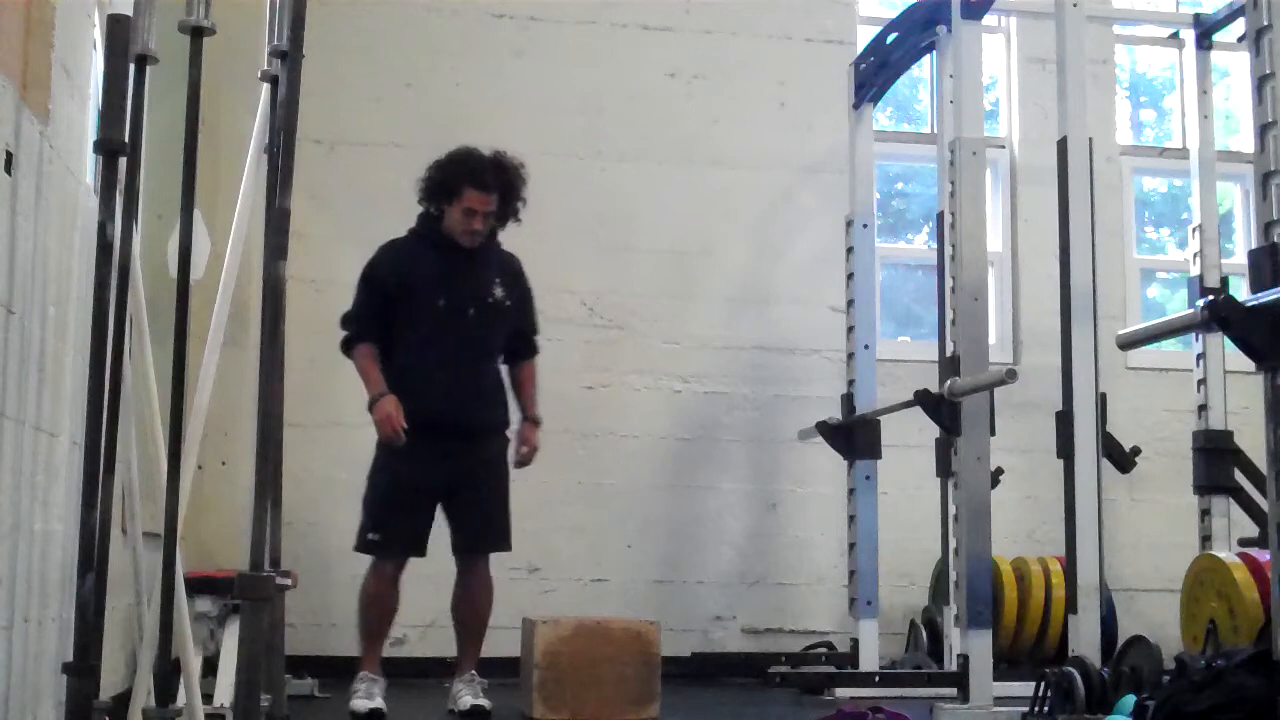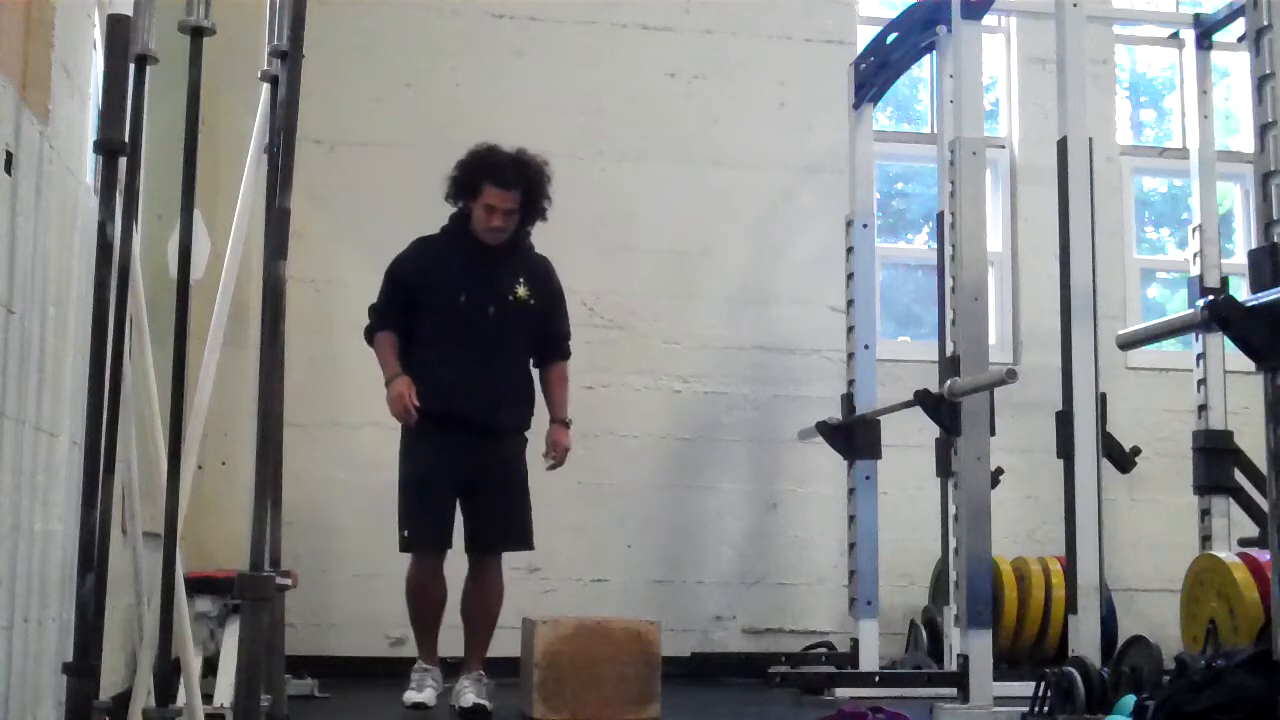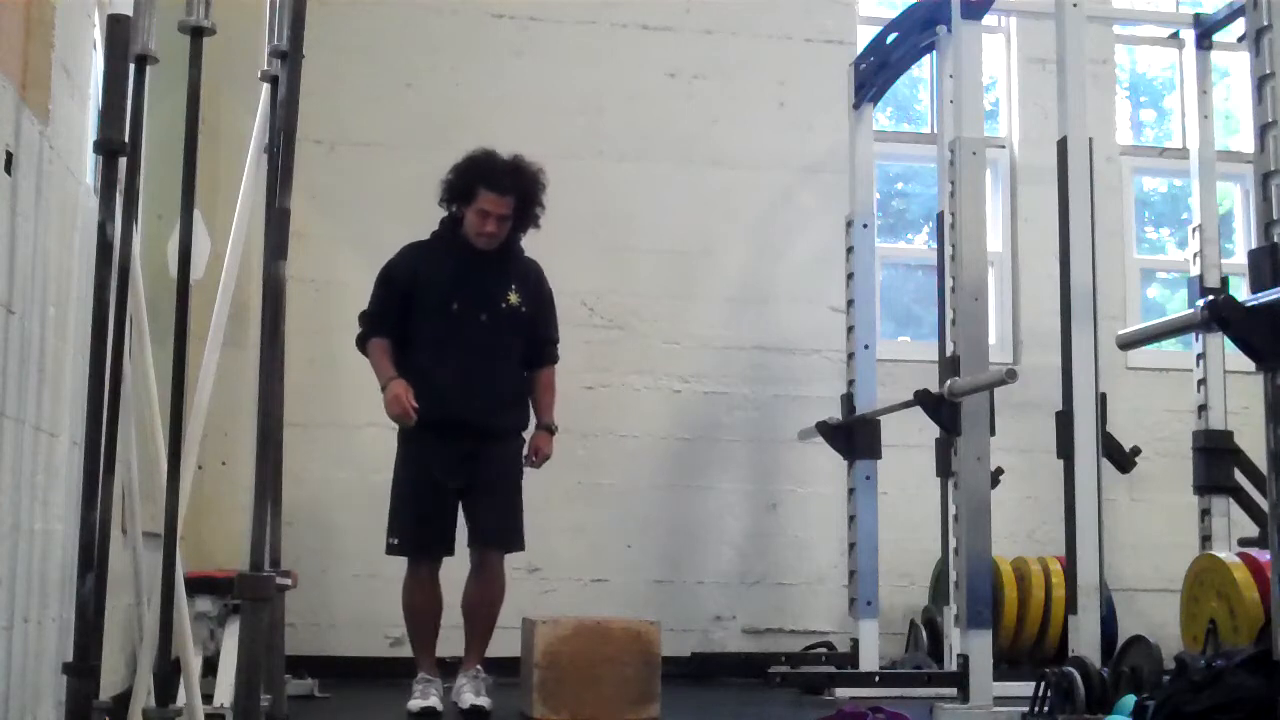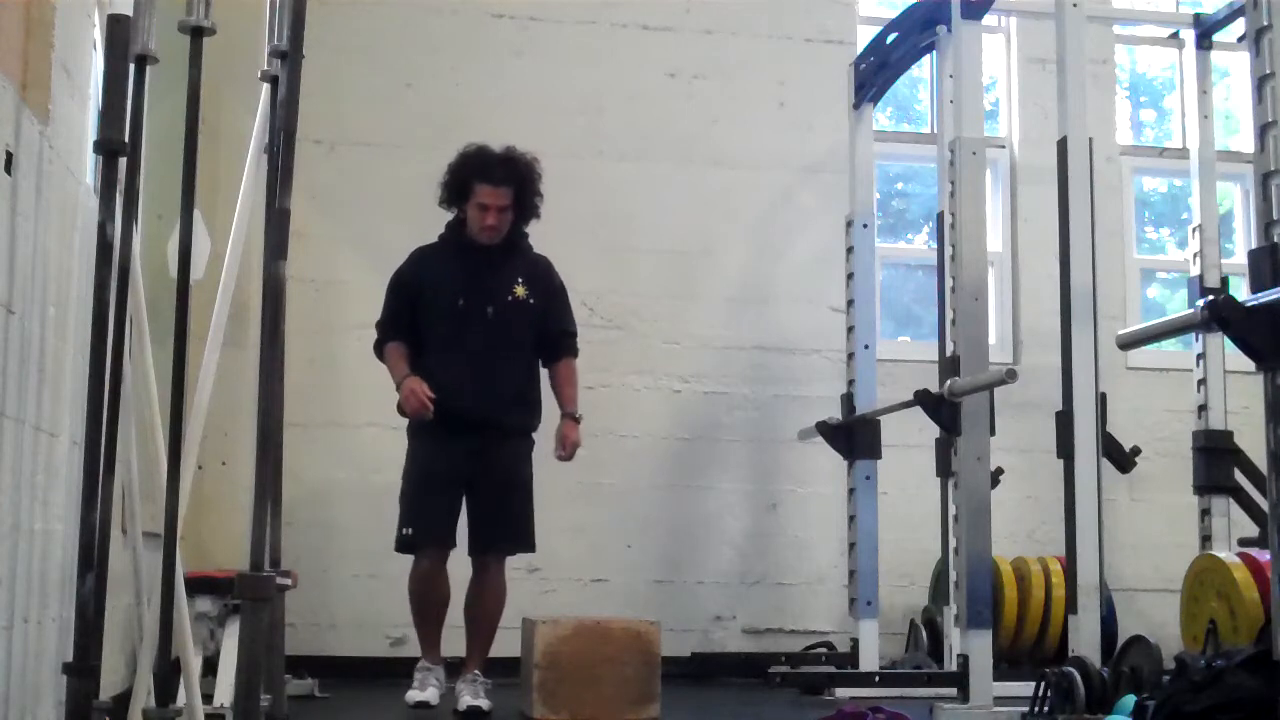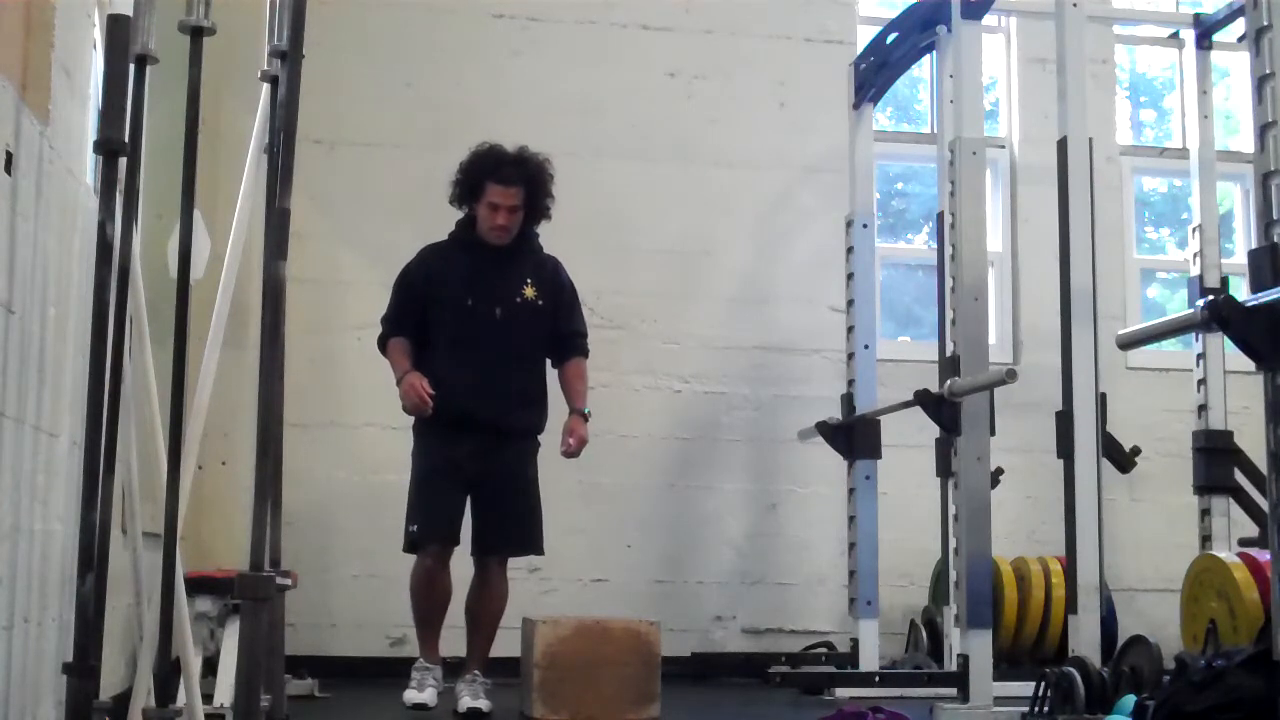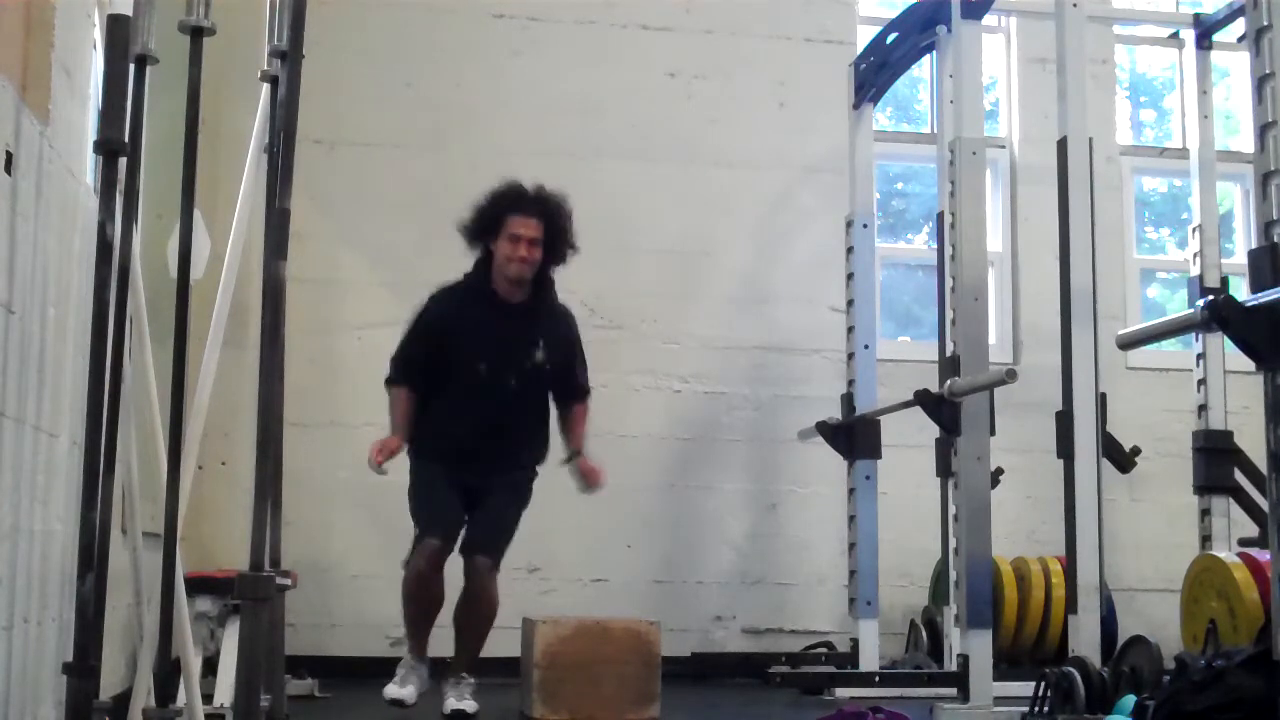
dt=0.4s
person 1, frame 1
left shoulder: (506, 270)
right shoulder: (398, 259)
left elbow: (522, 351)
right elbow: (361, 336)
left wrist: (530, 418)
right wrist: (381, 394)
left hip: (482, 440)
right hip: (411, 436)
left knee: (476, 559)
right knee: (388, 557)
person 1, frame 2
left shoulder: (536, 273)
right shoulder: (424, 257)
left elbow: (553, 353)
right elbow: (384, 323)
left wrist: (560, 420)
right wrist: (395, 375)
left hip: (500, 438)
right hip: (430, 431)
left knee: (488, 558)
right knee: (426, 552)
right ankle: (426, 665)
person 1, frame 3
left shoulder: (528, 278)
right shoulder: (416, 263)
left elbow: (542, 359)
right elbow: (376, 330)
left wrist: (545, 425)
right wrist: (391, 380)
left hip: (498, 441)
right hip: (427, 437)
left knee: (490, 556)
right knee: (423, 560)
left ankle: (472, 672)
person 1, frame 4
left shoulder: (537, 273)
right shoulder: (425, 265)
left elbow: (559, 350)
right elbow: (391, 335)
left wrist: (569, 415)
right wrist: (405, 378)
left hip: (506, 440)
right hip: (436, 435)
left knee: (491, 560)
right knee: (429, 552)
right ankle: (429, 665)
person 1, frame 5
left shoulder: (547, 274)
right shoulder: (433, 264)
left elbow: (570, 348)
right elbow: (396, 329)
left wrist: (578, 411)
right wrist: (406, 373)
left hip: (512, 441)
right hip: (442, 435)
left knee: (493, 560)
right knee: (432, 551)
right ankle: (428, 664)
person 1, frame 6
left shoulder: (555, 324)
right shoulder: (449, 308)
left elbow: (572, 394)
right elbow: (405, 377)
left wrist: (577, 454)
right wrist: (398, 434)
left hip: (507, 470)
right hip: (439, 459)
left knee: (481, 568)
right knee: (430, 549)
left ankle: (461, 677)
right ankle: (414, 661)
